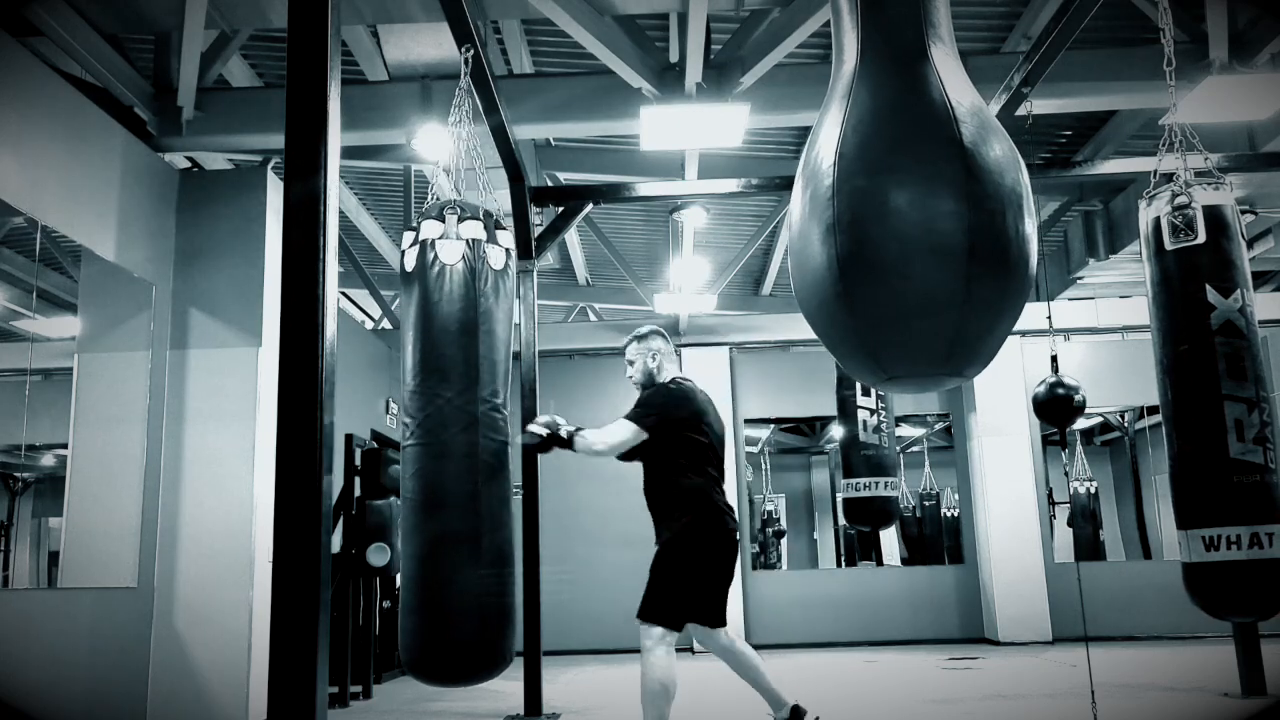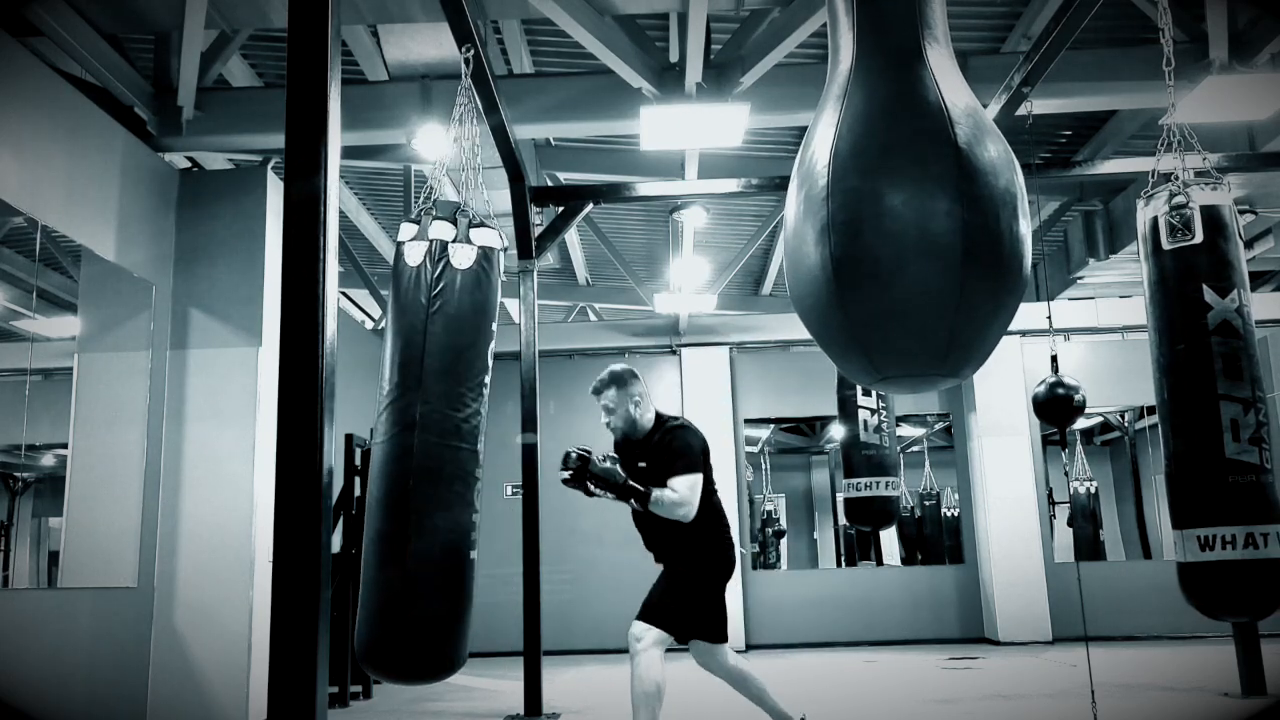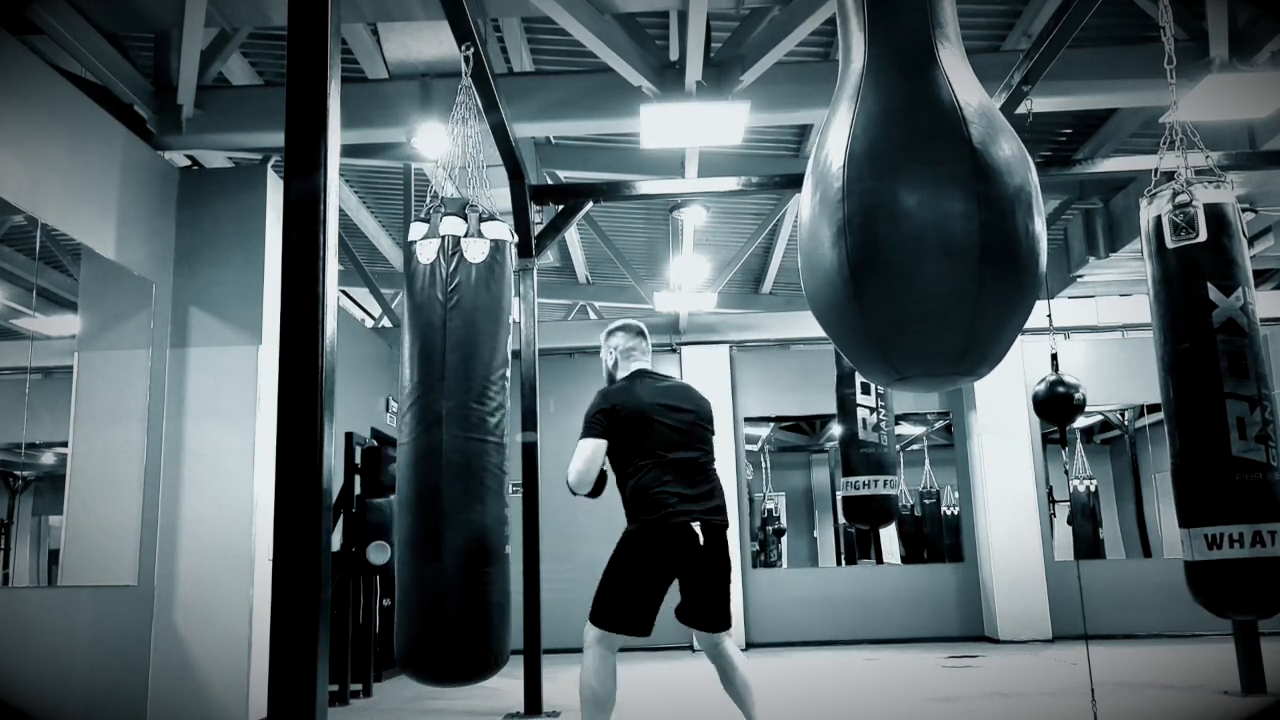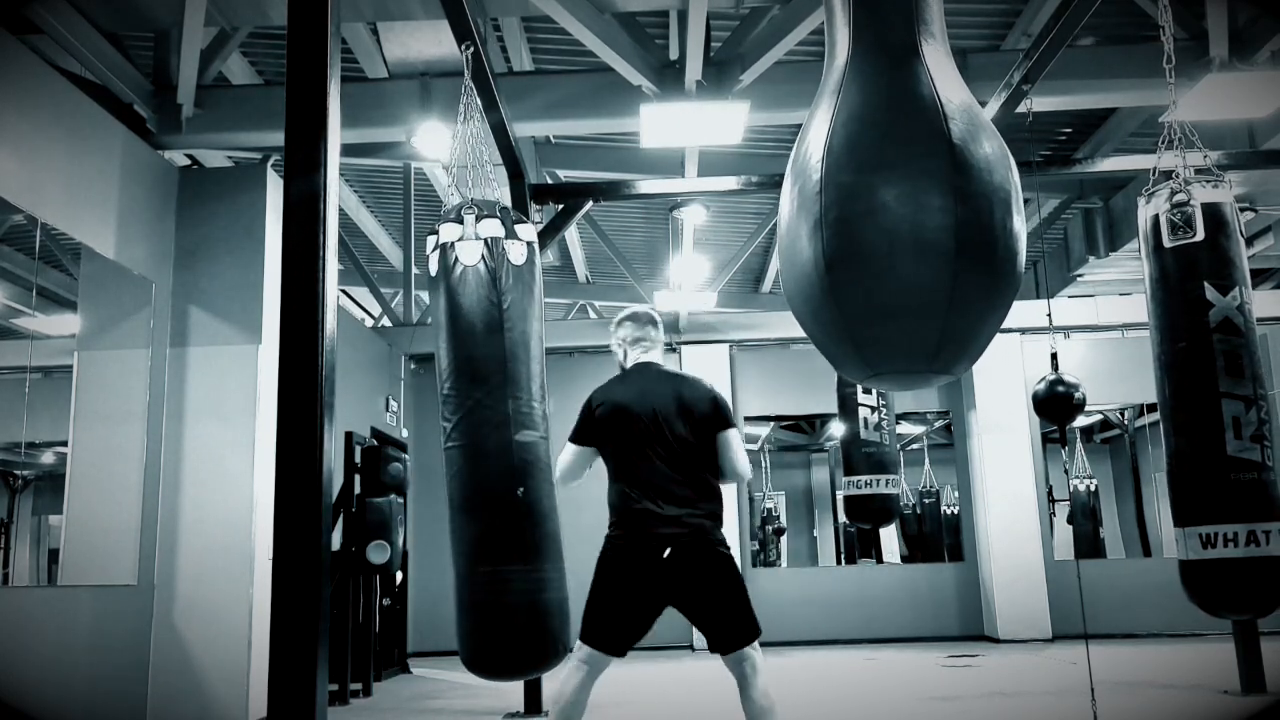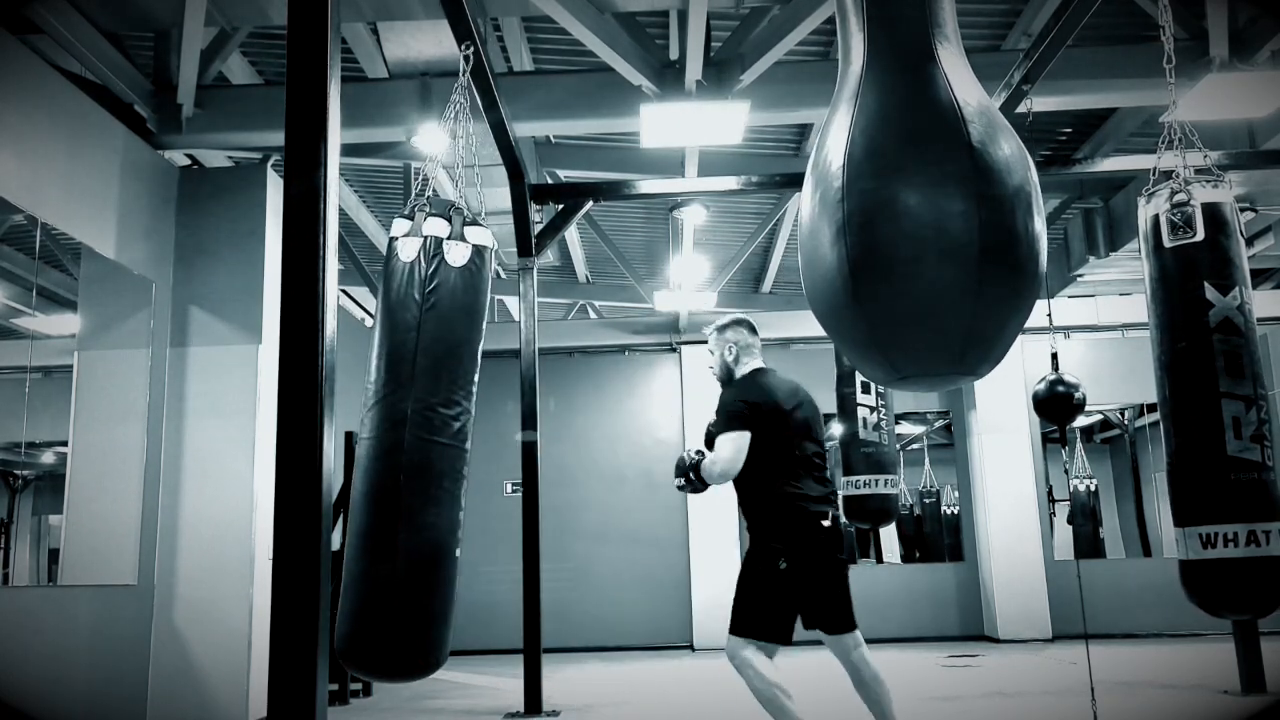
dt=1s
person 1, frame 1
left shoulder: (666, 396)
right shoulder: (697, 400)
left elbow: (606, 442)
left wrist: (560, 432)
left hip: (693, 533)
right hip: (717, 533)
left knee: (656, 636)
right knee: (713, 633)
person 1, frame 2
left shoulder: (678, 435)
right shoulder: (625, 441)
left elbow: (684, 508)
right elbow: (613, 490)
left wrist: (624, 487)
right wrist: (585, 475)
left hip: (703, 555)
right hip: (682, 559)
left knee: (643, 639)
right knee: (714, 657)
person 1, frame 3
left shoulder: (611, 399)
right shoulder: (693, 397)
left elbow: (579, 478)
left wrist: (591, 484)
left hip: (654, 531)
right hip: (711, 531)
left knee: (599, 643)
right knee: (716, 639)
person 1, frame 4
left shoulder: (607, 399)
right shoulder: (705, 394)
left elbow: (565, 476)
right elbow: (739, 471)
left hip: (635, 549)
right hip: (702, 547)
left knee: (586, 662)
right knee: (746, 659)
person 1, frame 5
left shoulder: (740, 395)
right shoulder: (793, 390)
left elbow: (727, 466)
left wrist: (695, 468)
right wrist: (720, 452)
left hip: (782, 536)
right hip: (822, 530)
left knee: (746, 649)
right knee: (848, 645)
